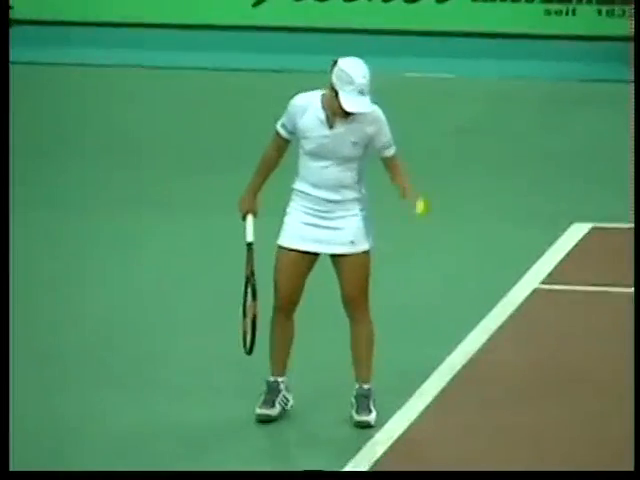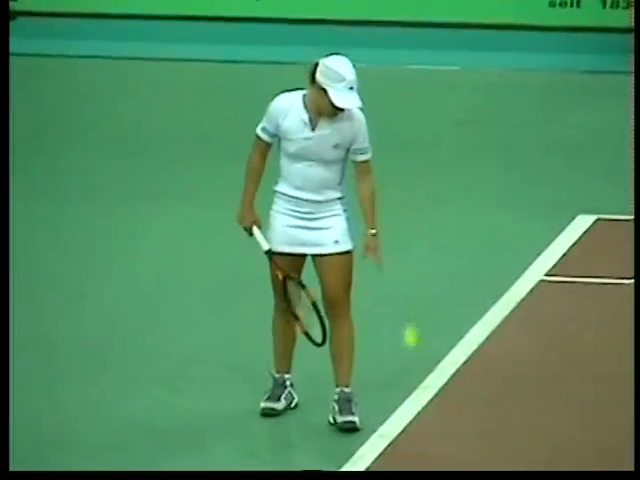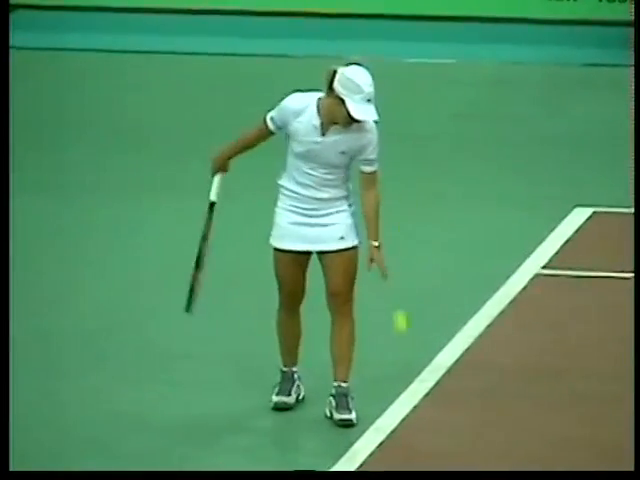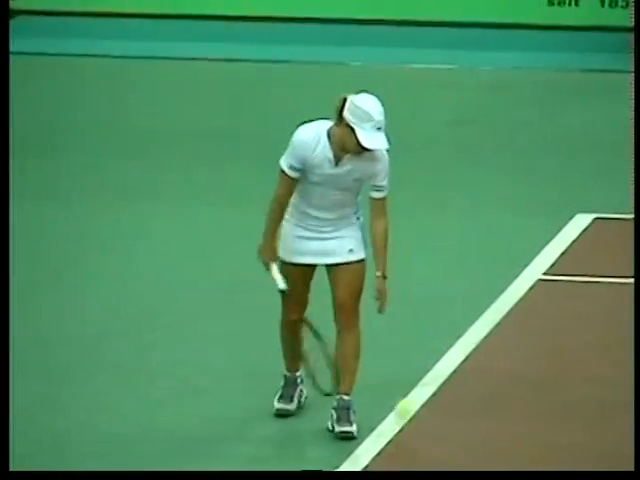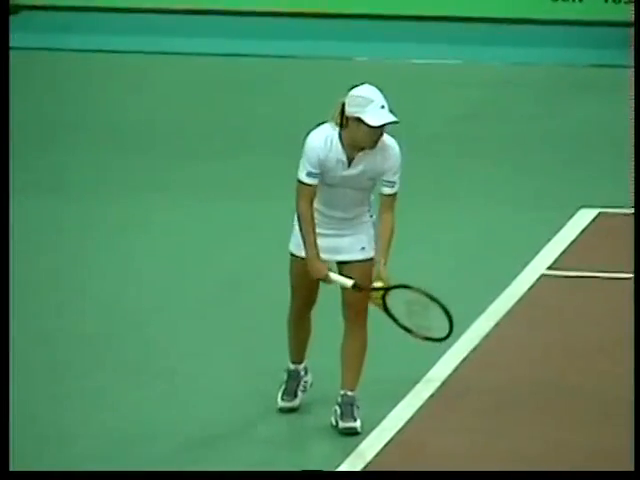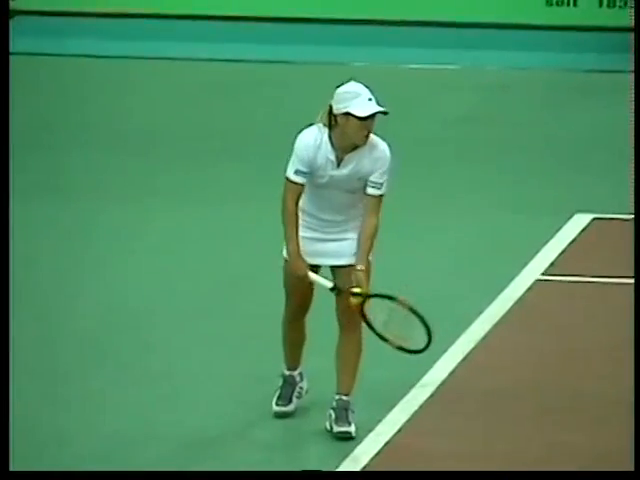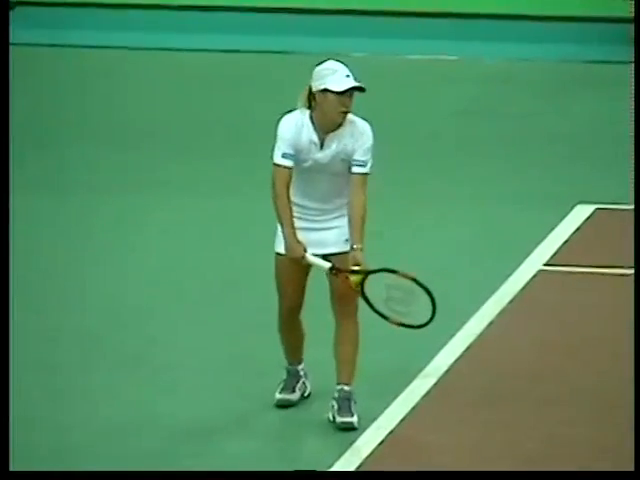
dt=0.7s
person 1, frame 1
left shoulder: (373, 118)
right shoulder: (301, 106)
left elbow: (393, 165)
right elbow: (276, 148)
left wrist: (410, 196)
right wrist: (251, 193)
left hip: (347, 219)
right hip: (302, 214)
left knee: (357, 307)
right knee: (283, 304)
left ankle: (363, 392)
right ankle: (277, 385)
person 1, frame 2
left shoulder: (353, 120)
right shoulder: (282, 107)
left elbow: (364, 175)
right elbow: (259, 154)
left wrist: (371, 229)
right wrist: (246, 205)
left hip: (331, 221)
right hip: (286, 218)
left knee: (338, 307)
right knee: (284, 305)
left ankle: (344, 394)
right ankle: (282, 384)
person 1, frame 3
left shoulder: (365, 131)
right shoulder: (295, 106)
left elbow: (369, 188)
right elbow: (263, 131)
left wrist: (375, 243)
right wrist: (227, 155)
left hip: (336, 220)
right hip: (291, 216)
left knee: (341, 303)
right knee: (289, 301)
left ankle: (341, 390)
right ankle: (289, 375)
person 1, frame 4
left shoulder: (377, 156)
right shoulder: (305, 138)
left elbow: (379, 216)
right elbow: (284, 191)
left wrist: (381, 274)
right wrist: (269, 240)
left hip: (345, 238)
right hip: (299, 233)
left knee: (348, 317)
right knee: (292, 312)
left ankle: (344, 403)
right ankle: (293, 380)
person 1, frame 5
left shoulder: (389, 152)
right shoulder: (318, 142)
left elbow: (386, 211)
right elbow: (304, 202)
left wrist: (380, 263)
right wrist: (313, 257)
left hip: (357, 234)
right hip: (313, 230)
left knee: (356, 315)
right knee: (300, 308)
left ankle: (347, 399)
right ankle: (297, 372)
person 1, frame 6
left shoulder: (379, 153)
right shoulder: (308, 141)
left elbow: (371, 212)
right elbow: (290, 200)
left wrist: (363, 265)
right wrist: (294, 253)
left hip: (350, 239)
right hip: (306, 235)
left knee: (350, 320)
right knee: (295, 312)
left ankle: (342, 402)
right ankle: (292, 378)
person 1, frame 7
left shoulder: (360, 132)
right shoulder: (291, 125)
left elbow: (358, 192)
right elbow: (280, 186)
left wrist: (357, 246)
right wrist: (290, 237)
left hip: (339, 228)
right hip: (296, 225)
left knee: (345, 310)
right knee: (289, 308)
left ankle: (344, 393)
right ankle: (296, 373)
